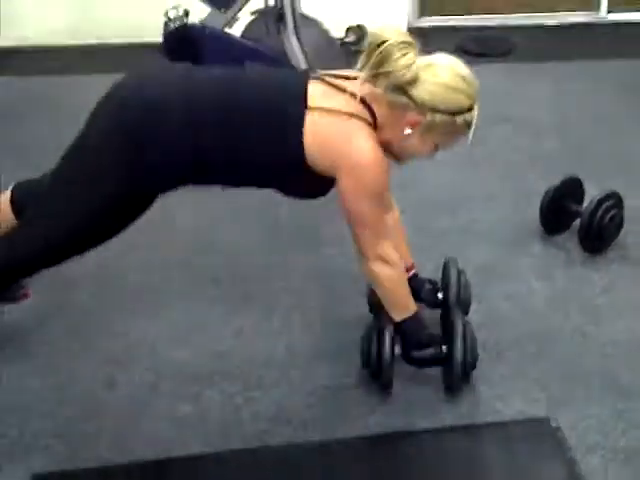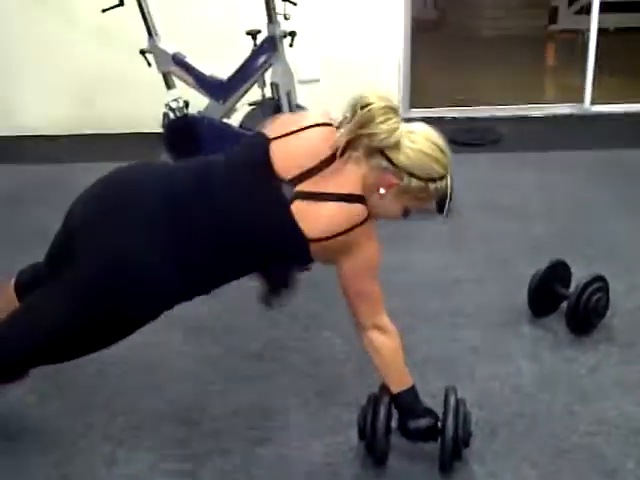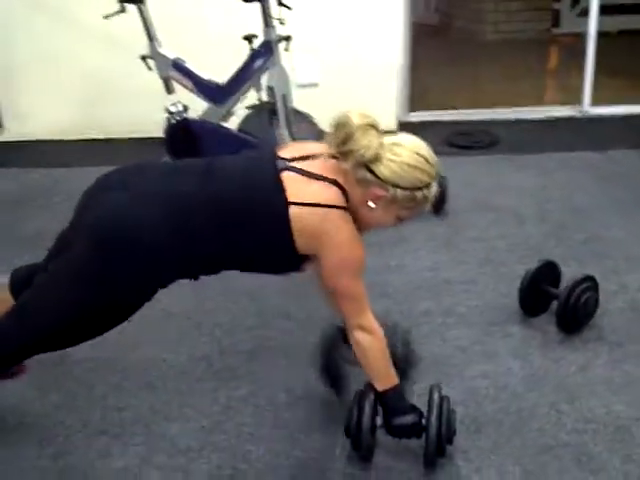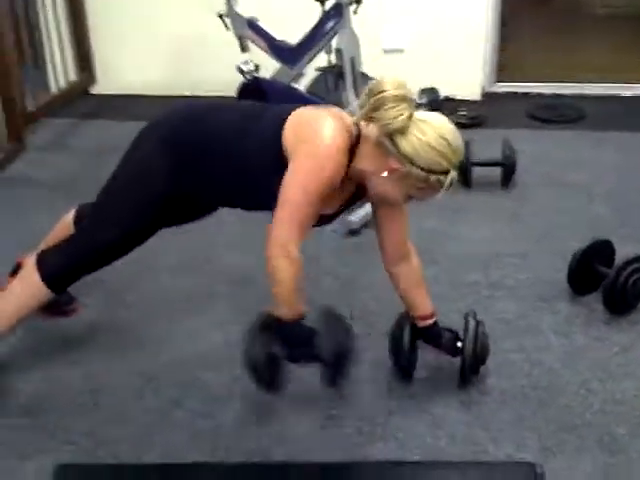
dt=0.7s
person 1, frame 1
left shoulder: (370, 97)
right shoulder: (358, 149)
left elbow: (383, 208)
right elbow: (377, 256)
left wrist: (412, 280)
right wrist: (414, 331)
left hip: (160, 100)
right hip: (143, 137)
left knee: (54, 199)
right knee: (48, 230)
person 1, frame 2
left shoulder: (315, 128)
right shoulder: (353, 231)
right elbow: (375, 326)
right wrist: (410, 406)
right hip: (133, 273)
left knee: (45, 281)
person 1, frame 3
left shoulder: (327, 161)
right shoulder: (334, 226)
right elbow: (361, 324)
left wrist: (371, 346)
right wrist: (393, 401)
left hip: (124, 192)
right hip: (126, 242)
left knee: (45, 280)
person 1, frame 4
left shoulder: (382, 159)
right shoulder: (326, 144)
left elbow: (400, 258)
right elbow: (283, 249)
left wrist: (428, 326)
right wrist: (289, 325)
left hip: (203, 180)
right hip: (176, 149)
left knee: (102, 222)
right knee: (92, 245)
